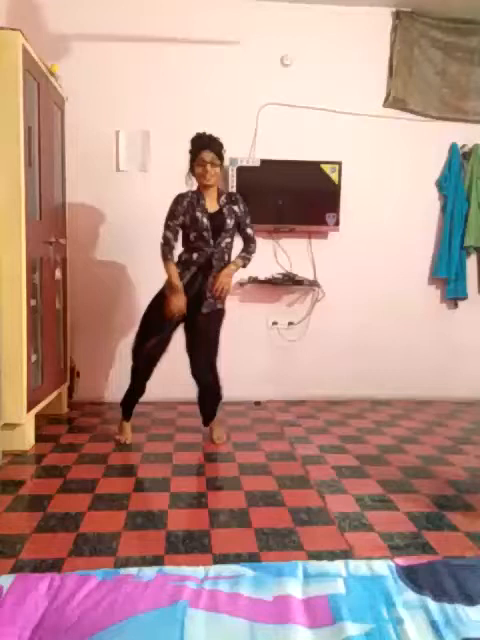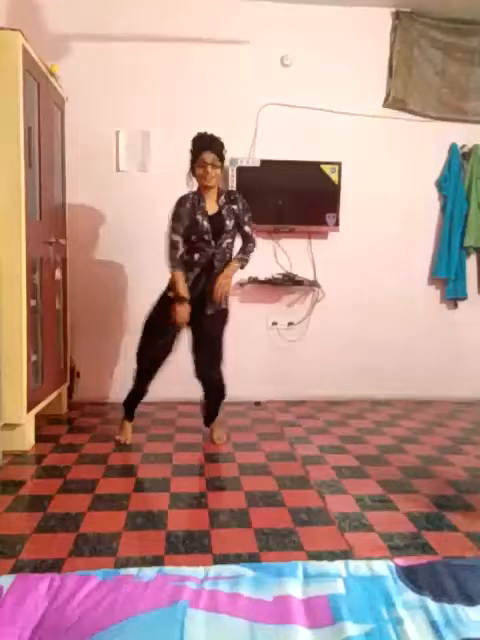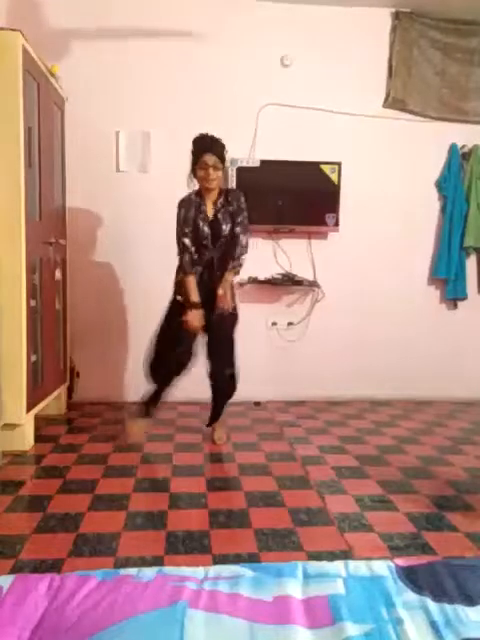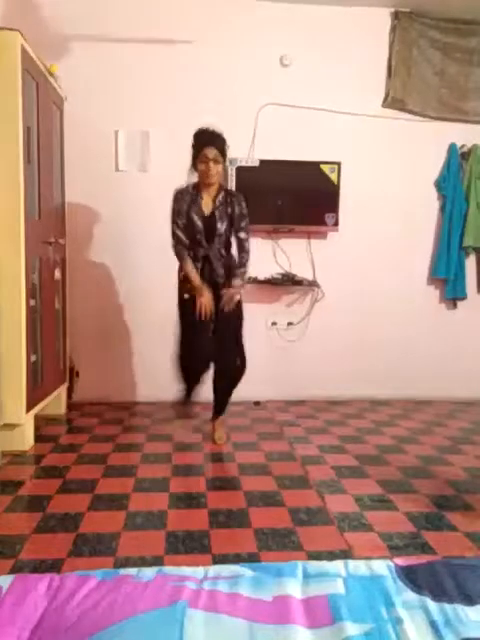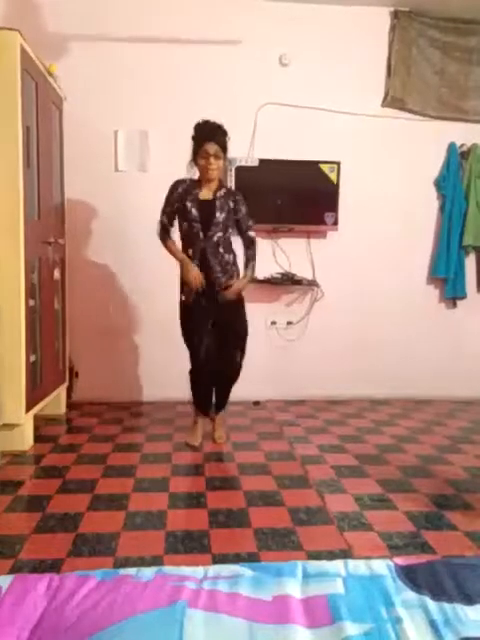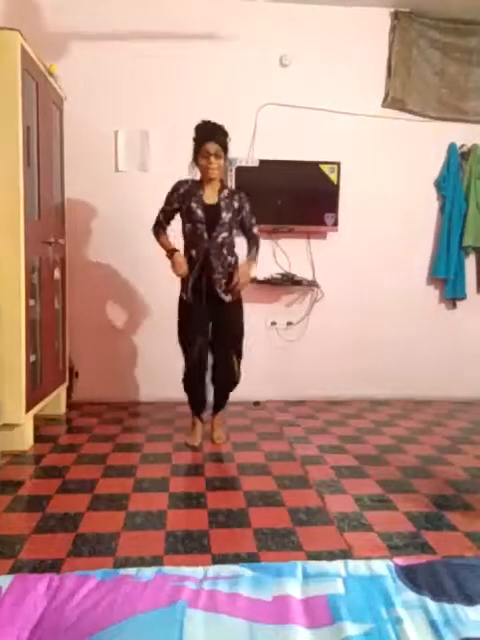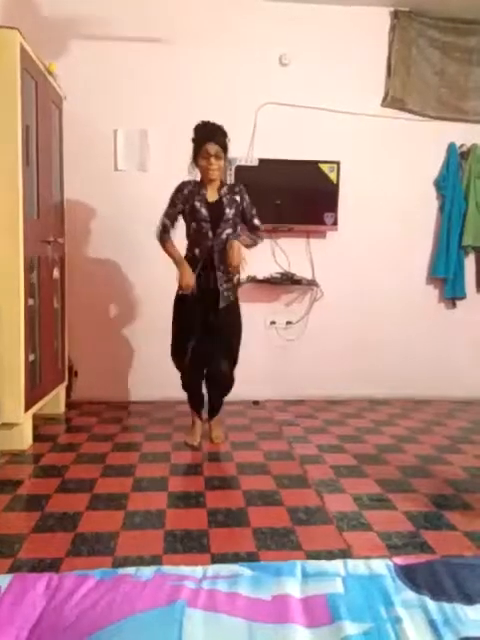
dt=0.1s
person 1, frame 1
left shoulder: (235, 203)
right shoulder: (184, 202)
left elbow: (251, 243)
right elbow: (167, 245)
left wrist: (231, 269)
right wrist: (175, 289)
left hip: (213, 289)
right hip: (183, 282)
left knee: (204, 362)
right knee: (147, 350)
left ankle: (211, 419)
right ankle: (126, 417)
person 1, frame 2
left shoulder: (235, 201)
right shoulder: (186, 204)
left elbow: (249, 242)
right elbow: (174, 252)
left wrist: (229, 271)
right wrist: (182, 298)
left hip: (214, 289)
right hip: (185, 284)
left knee: (209, 363)
right knee: (152, 351)
left ankle: (213, 420)
right ankle: (128, 416)
person 1, frame 3
left shoulder: (235, 200)
right shoulder: (186, 206)
left elbow: (241, 243)
right elbow: (186, 255)
left wrist: (227, 281)
right wrist: (193, 304)
left hip: (220, 287)
right hip: (189, 289)
left knee: (222, 365)
right knee: (172, 356)
left ankle: (215, 420)
right ankle: (147, 409)
person 1, frame 4
left shoulder: (234, 201)
right shoulder: (184, 197)
left elbow: (242, 245)
right elbow: (180, 246)
left wrist: (236, 286)
right wrist: (199, 287)
left hip: (226, 284)
right hip: (194, 284)
left knee: (232, 358)
right knee: (197, 353)
left ankle: (218, 417)
right ankle: (186, 405)
person 1, frame 5
left shoulder: (233, 198)
right shoulder: (181, 190)
left elbow: (249, 238)
right elbow: (164, 231)
left wrist: (245, 275)
right wrist: (183, 260)
left hip: (226, 281)
right hip: (195, 283)
left knee: (230, 352)
right knee: (201, 354)
left ankle: (218, 413)
right ankle: (200, 416)
person 1, frame 6
left shoulder: (237, 198)
right shoulder: (183, 191)
left elbow: (253, 235)
right elbow: (159, 228)
left wrist: (249, 262)
right wrist: (174, 253)
left hip: (225, 283)
right hip: (194, 283)
left knee: (228, 354)
right knee: (194, 355)
left ankle: (217, 414)
right ankle: (197, 419)
person 1, frame 7
left shoulder: (237, 194)
right shoulder: (185, 191)
left elbow: (256, 230)
right elbow: (163, 232)
left wrist: (242, 243)
right wrist: (180, 264)
left hip: (223, 284)
right hip: (193, 278)
left knee: (223, 357)
right knee: (188, 353)
left ankle: (214, 416)
right ankle: (197, 415)
